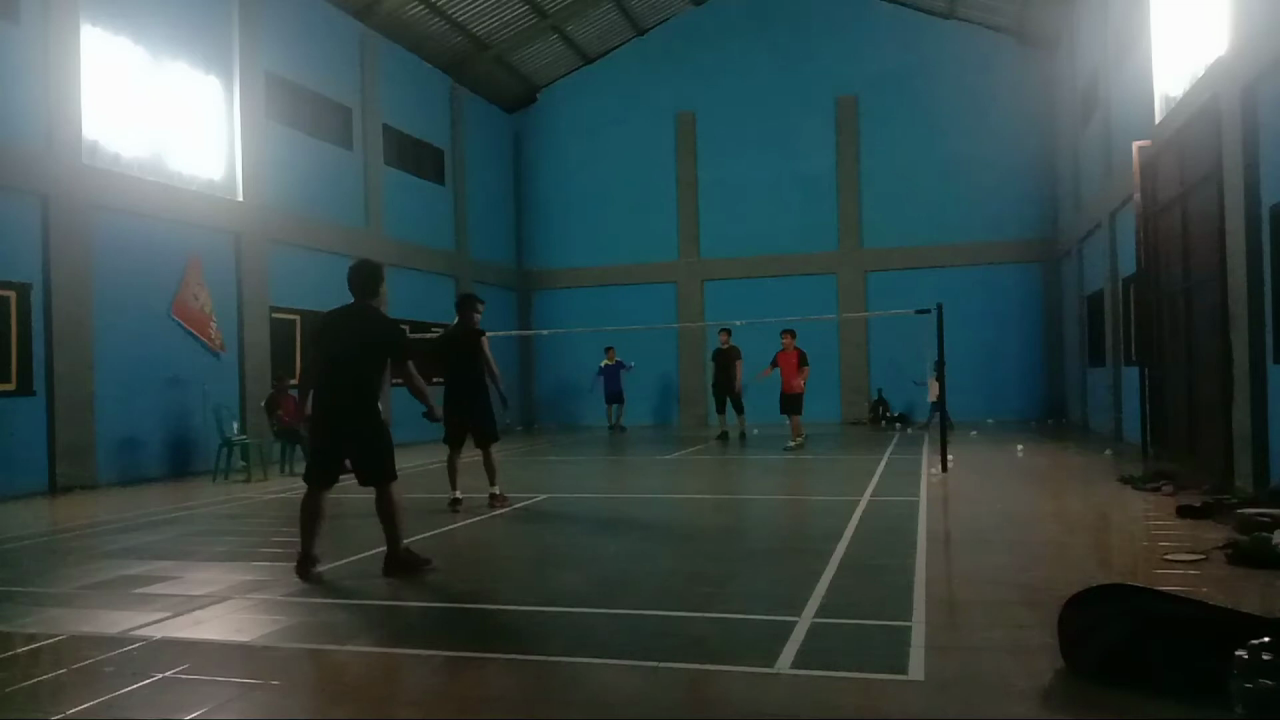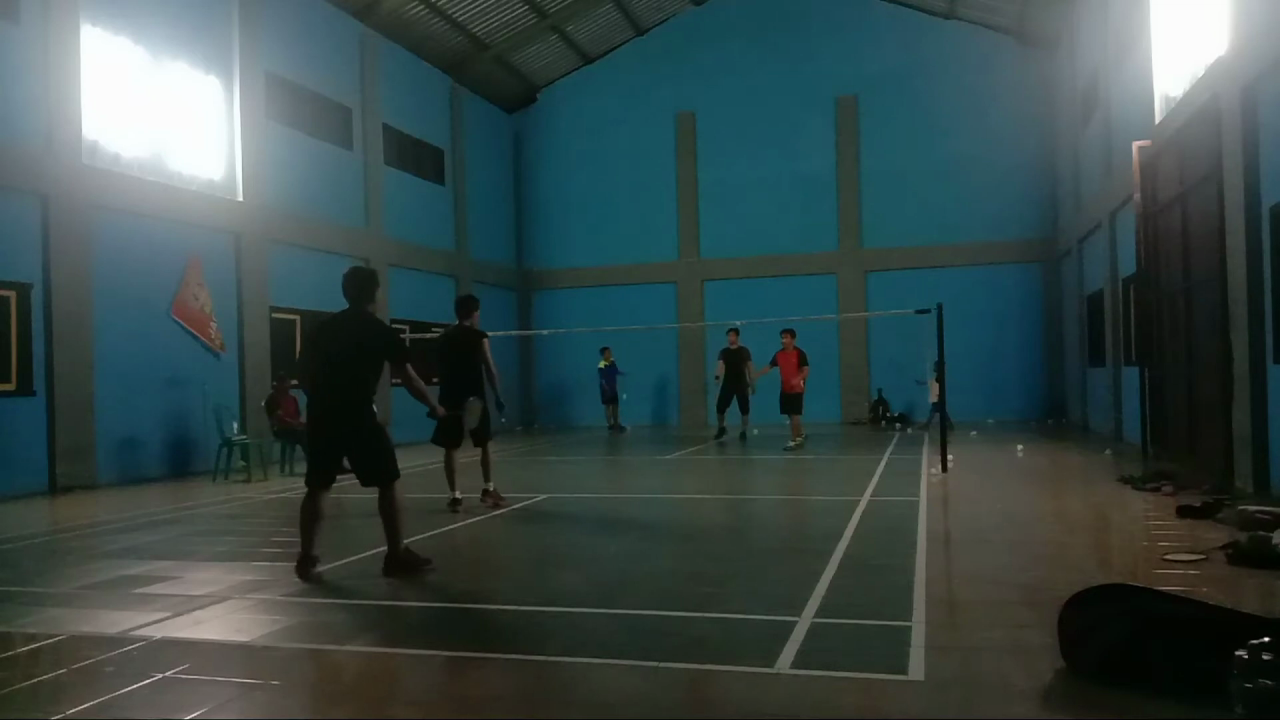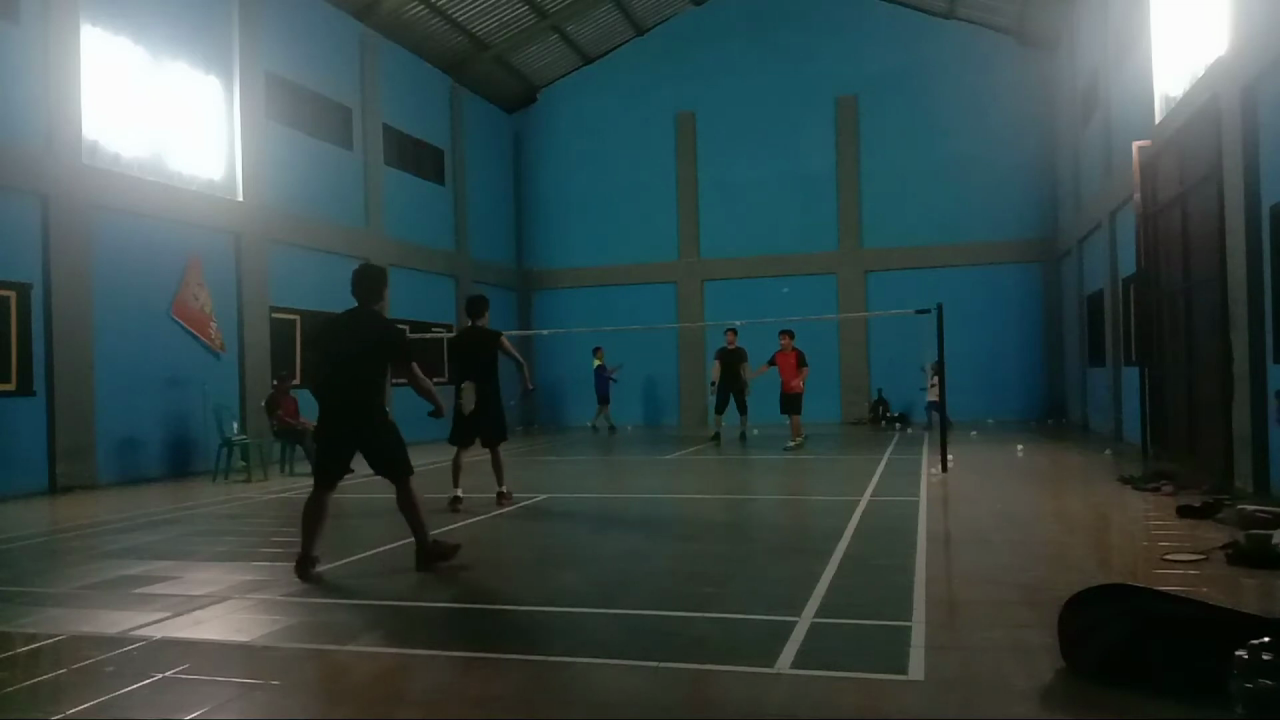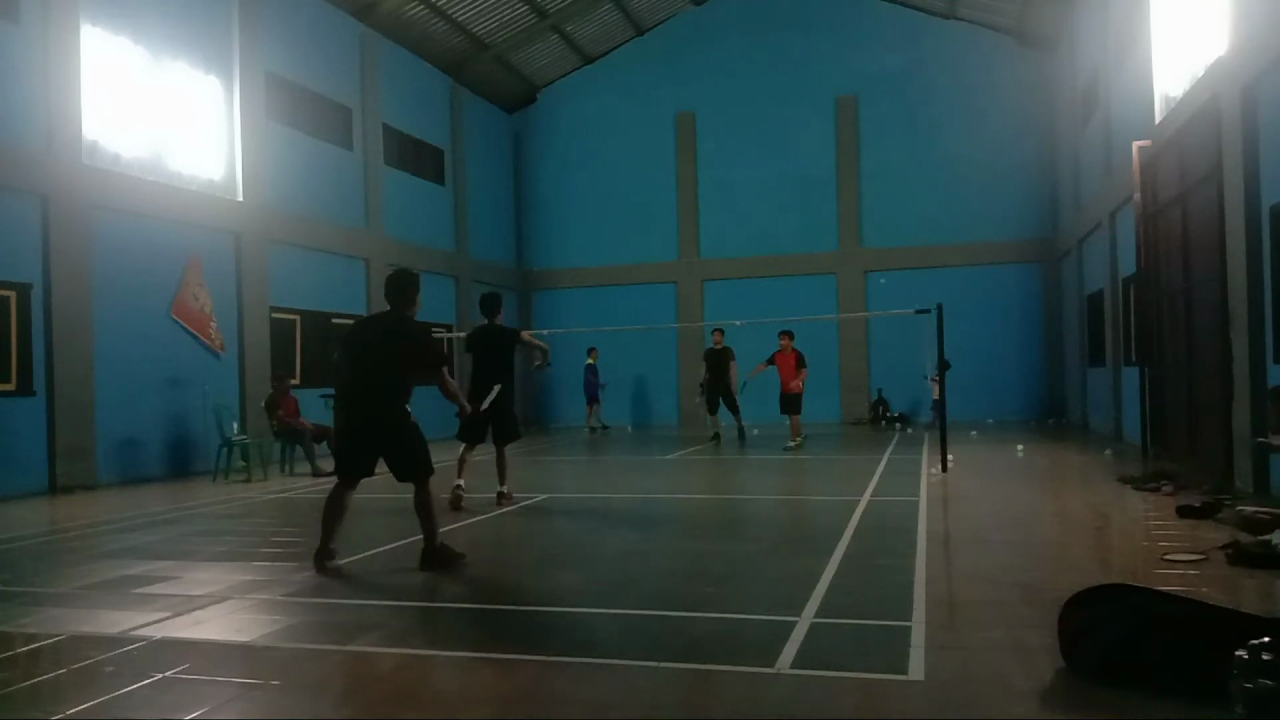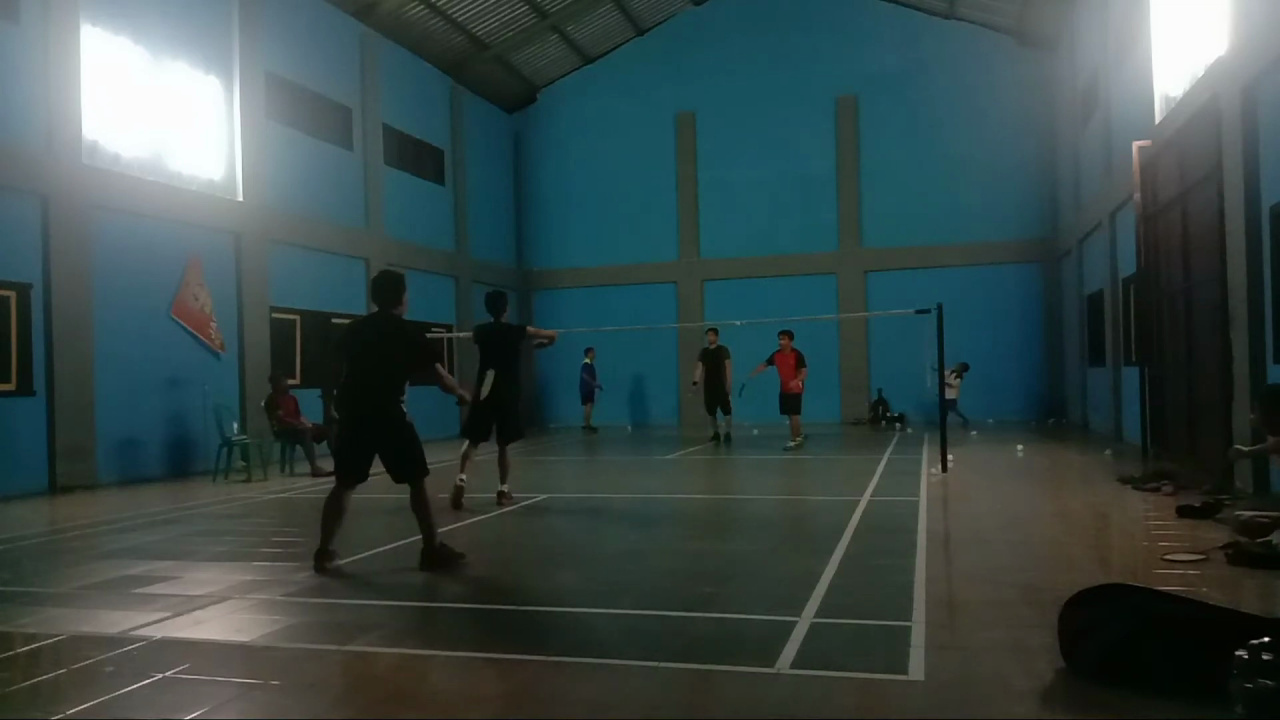
dt=0.4s
person 1, frame 1
left shoulder: (328, 321)
right shoulder: (387, 328)
left elbow: (311, 369)
right elbow: (410, 377)
left wrist: (304, 405)
right wrist: (431, 406)
left hip: (325, 413)
right hip: (363, 415)
left knee: (317, 487)
right knee: (384, 484)
left ankle: (306, 559)
right ankle: (396, 555)
person 1, frame 2
left shoulder: (324, 328)
right shoulder: (381, 332)
left elbow: (305, 374)
right elbow: (409, 379)
right wrist: (434, 405)
left hip: (323, 416)
right hip: (359, 417)
left knee: (317, 488)
right knee: (387, 484)
left ankle: (306, 559)
right ankle: (397, 555)
person 1, frame 3
left shoulder: (331, 327)
right shoulder: (387, 330)
left elbow: (313, 375)
right elbow: (415, 378)
right wrist: (438, 404)
left hip: (333, 417)
right hip: (371, 416)
left knee: (322, 488)
right knee: (402, 479)
left ankle: (306, 558)
right ankle: (426, 548)
person 1, frame 4
left shoulder: (361, 327)
right shoulder: (418, 334)
left elbow: (341, 373)
right elbow: (444, 383)
left wrist: (342, 410)
right wrist: (464, 406)
left hip: (356, 414)
right hip: (392, 415)
left knee: (346, 483)
right knee: (421, 481)
left ankle: (324, 550)
right ankle: (433, 550)
person 1, frame 5
left shoulder: (353, 330)
right shoulder: (409, 334)
left elbow: (334, 375)
right elbow: (441, 379)
left wrist: (331, 409)
right wrist: (462, 394)
left hip: (353, 416)
right hip: (389, 416)
left knee: (343, 485)
right knee: (417, 481)
left ankle: (324, 552)
right ankle: (432, 549)
person 2, frame 1
left shoulder: (443, 339)
right shoulder: (477, 335)
left elbow: (442, 369)
right elbow: (490, 368)
right wrist: (501, 392)
left hip: (453, 400)
right hip: (477, 399)
left knee: (454, 449)
right knee: (486, 447)
left ankle: (455, 495)
right ankle: (494, 493)
person 2, frame 2
left shoulder: (443, 338)
right shoulder: (478, 337)
left elbow: (441, 369)
right elbow: (490, 370)
right wrist: (498, 396)
left hip: (449, 400)
right hip: (474, 399)
left knee: (451, 449)
right knee: (484, 444)
left ankle: (454, 496)
right ankle: (488, 489)
person 2, frame 3
left shoulder: (456, 340)
right shoulder: (494, 337)
left elbow: (454, 371)
right elbow: (520, 362)
right wrist: (527, 384)
left hip: (466, 401)
right hip: (489, 400)
left knee: (461, 448)
right knee: (494, 447)
left ankle: (456, 494)
right ankle: (502, 491)
person 2, frame 4
left shoulder: (473, 336)
right shoulder: (512, 334)
right elbow: (544, 347)
right wrist: (544, 361)
left hip: (478, 396)
right hip: (502, 397)
left knee: (469, 443)
right knee: (501, 446)
left ankle: (459, 483)
right ankle: (503, 491)
person 2, frame 5
left shoulder: (480, 331)
right shoulder: (517, 332)
right elbow: (551, 334)
right wrist: (546, 342)
left hip: (484, 393)
right hip: (507, 395)
left knee: (472, 440)
right knee: (503, 445)
left ankle: (461, 478)
right ankle: (503, 490)
